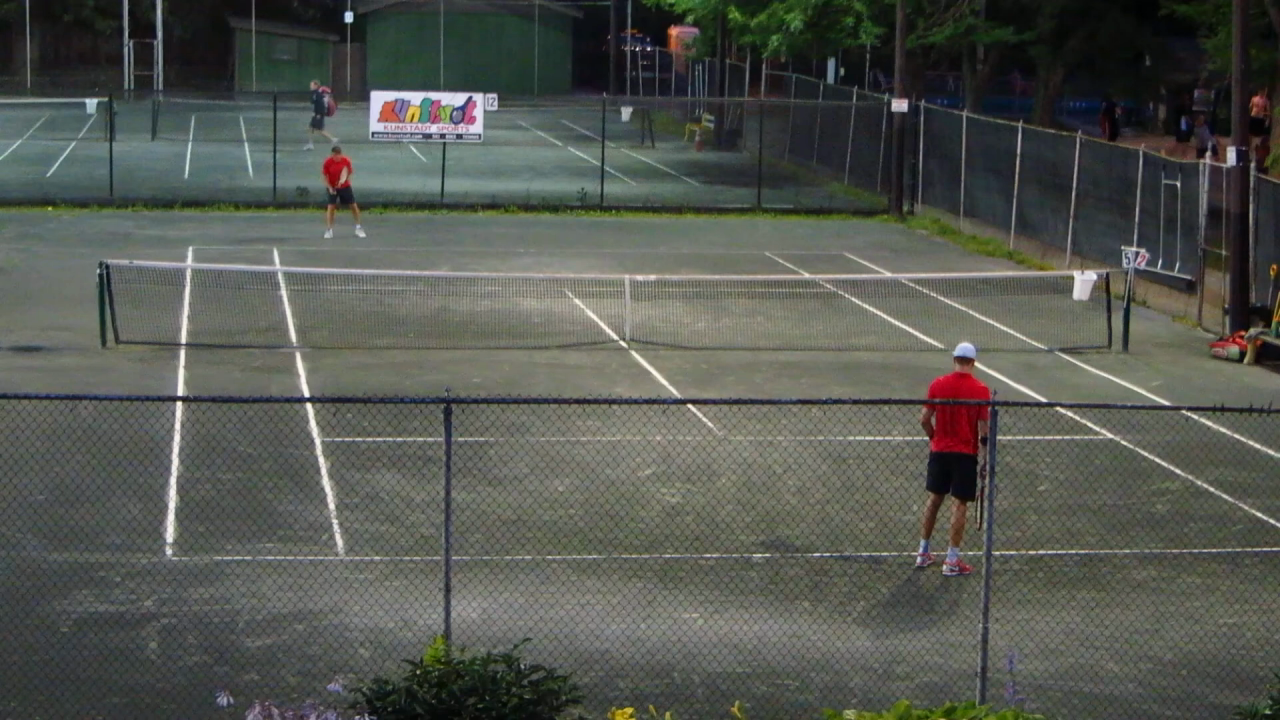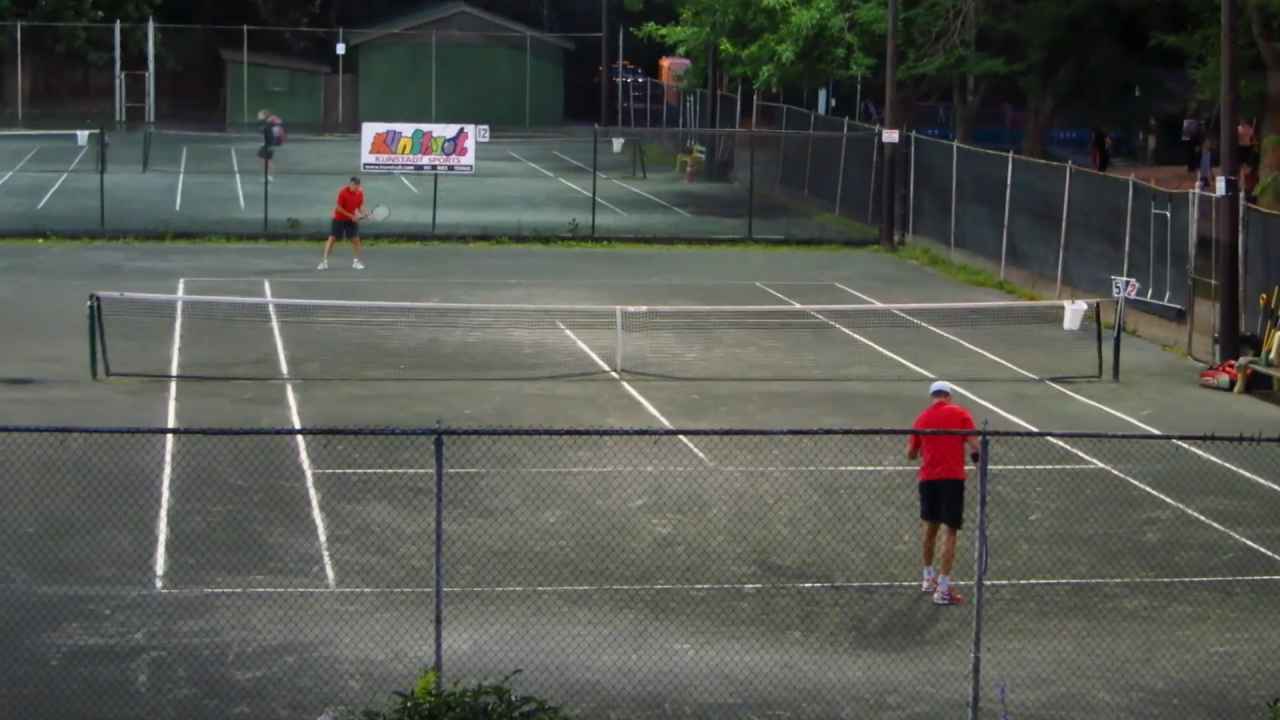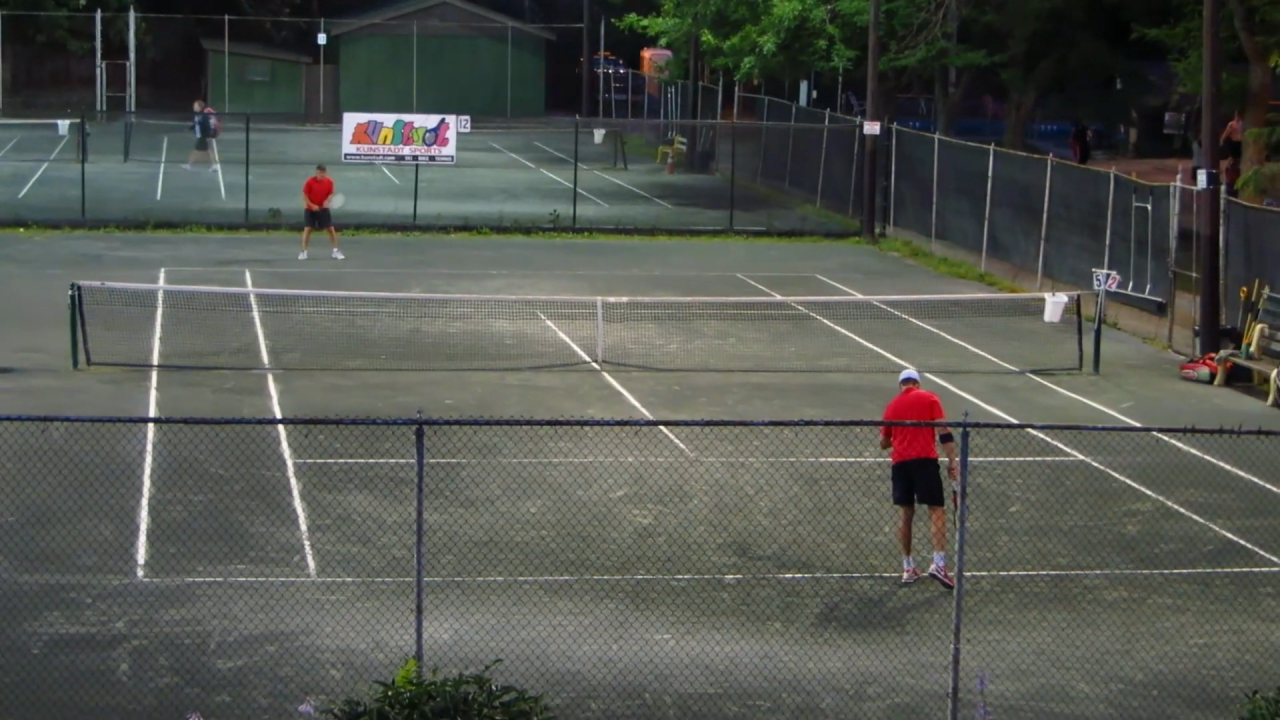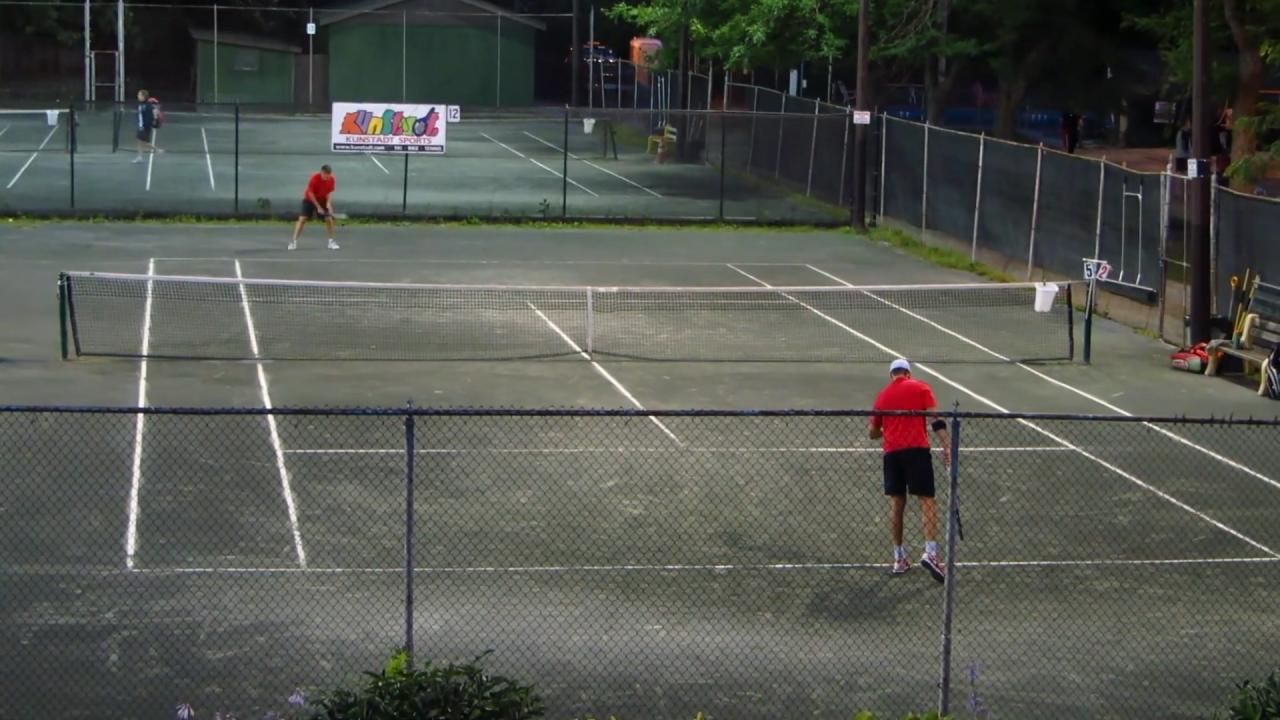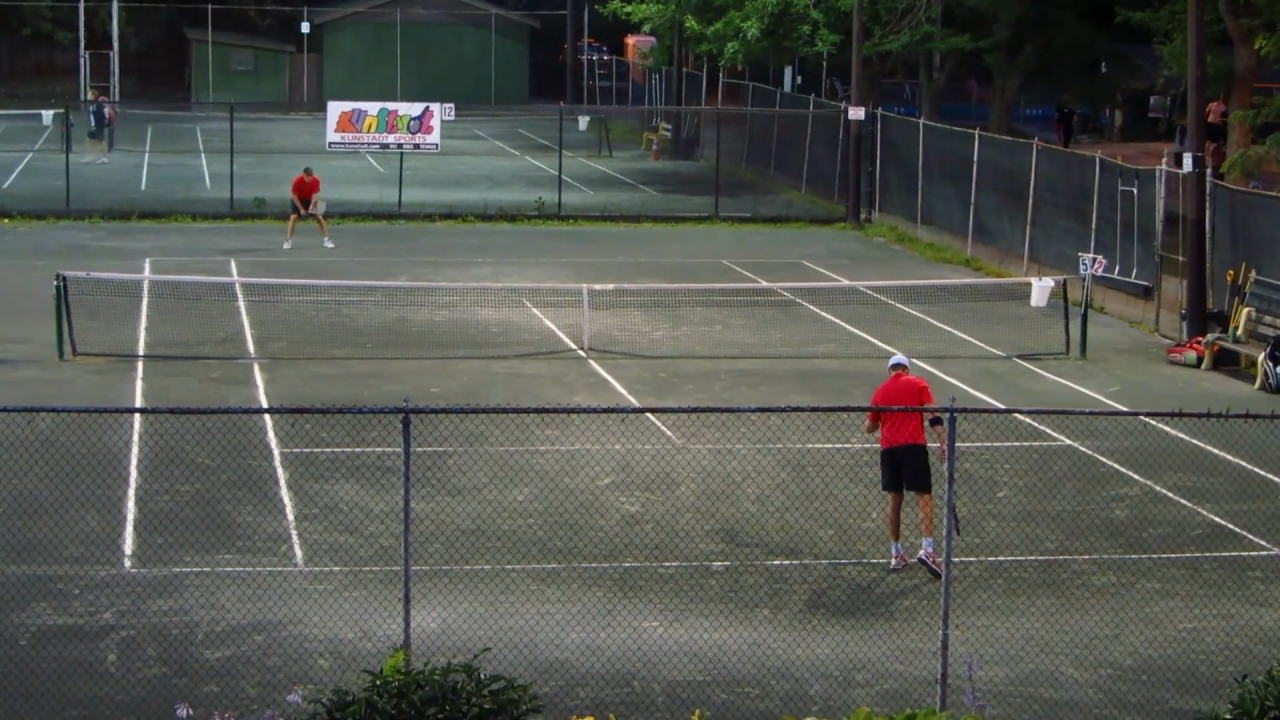
dt=0.7s
person 1, frame 1
left shoulder: (937, 384)
right shoulder: (980, 390)
left elbow: (925, 420)
right elbow: (983, 429)
left hip: (939, 451)
right hip: (965, 454)
left knee: (934, 500)
right knee: (960, 505)
left ankle: (923, 553)
right ankle: (952, 561)
person 1, frame 2
left shoulder: (922, 418)
right shoulder: (961, 413)
left elbow: (911, 454)
right elbow: (974, 448)
left hip: (927, 478)
right hip: (952, 478)
left knee: (930, 528)
right knee: (950, 532)
left ankle: (929, 578)
right ankle: (943, 589)
person 1, frame 3
left shoulder: (892, 405)
right shoulder: (929, 398)
left elbow: (884, 443)
right elbow: (943, 431)
right wrist: (952, 460)
left hip: (899, 463)
right hip: (924, 459)
left knee: (906, 514)
right knee: (937, 510)
left ankle: (908, 568)
right ankle: (938, 563)
person 1, frame 4
left shoulder: (883, 395)
right shoulder: (921, 387)
left elbow: (873, 433)
right elbow: (935, 419)
right wrist: (946, 446)
left hip: (891, 453)
right hip: (916, 449)
left knee: (897, 504)
right knee: (927, 501)
left ankle: (899, 558)
right ankle: (930, 552)
person 1, frame 5
left shoulder: (880, 391)
right shoulder: (918, 384)
left elbow: (870, 427)
right elbow: (933, 415)
right wrist: (943, 442)
left hip: (888, 449)
right hip: (913, 446)
left knee: (894, 501)
right knee: (924, 498)
left ankle: (896, 554)
right ankle: (927, 549)
